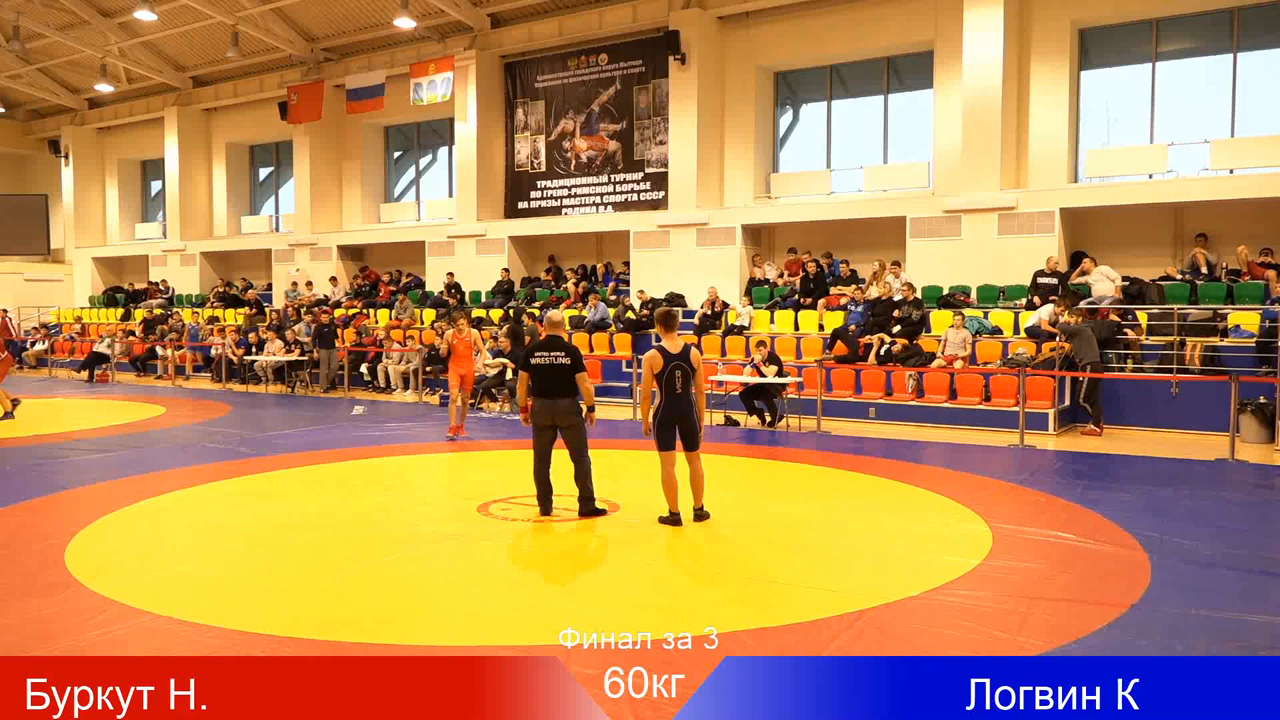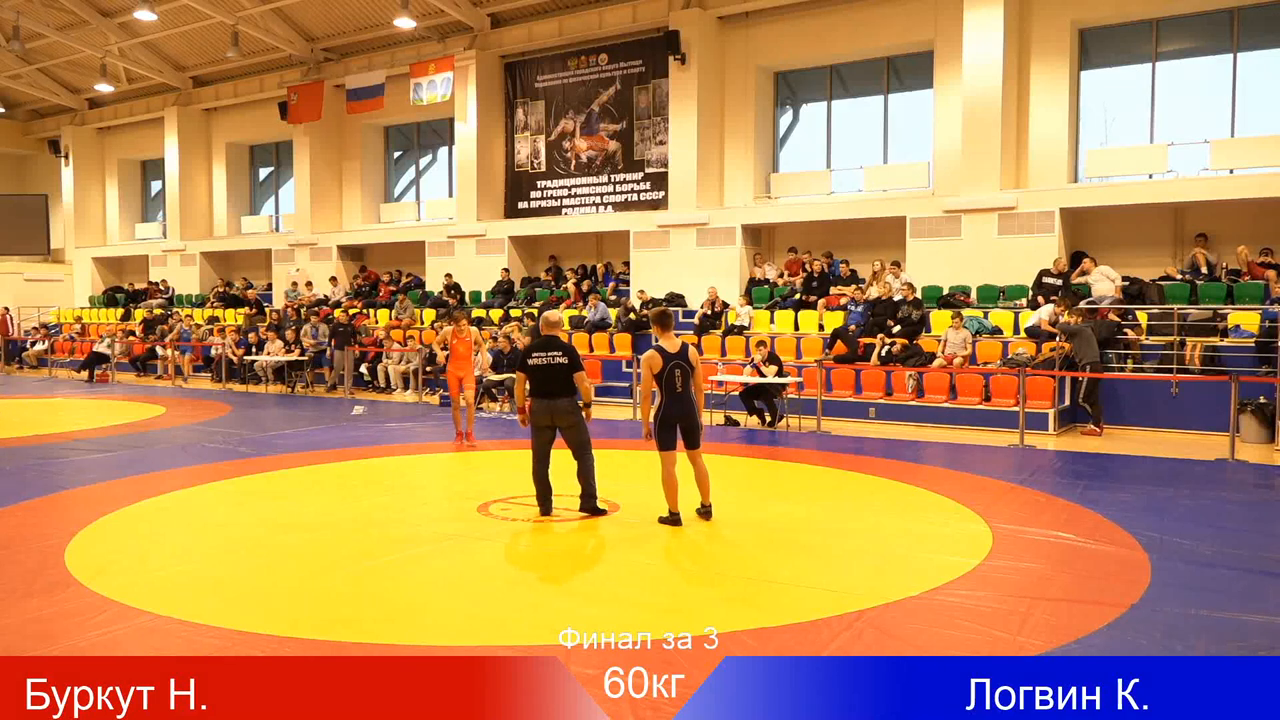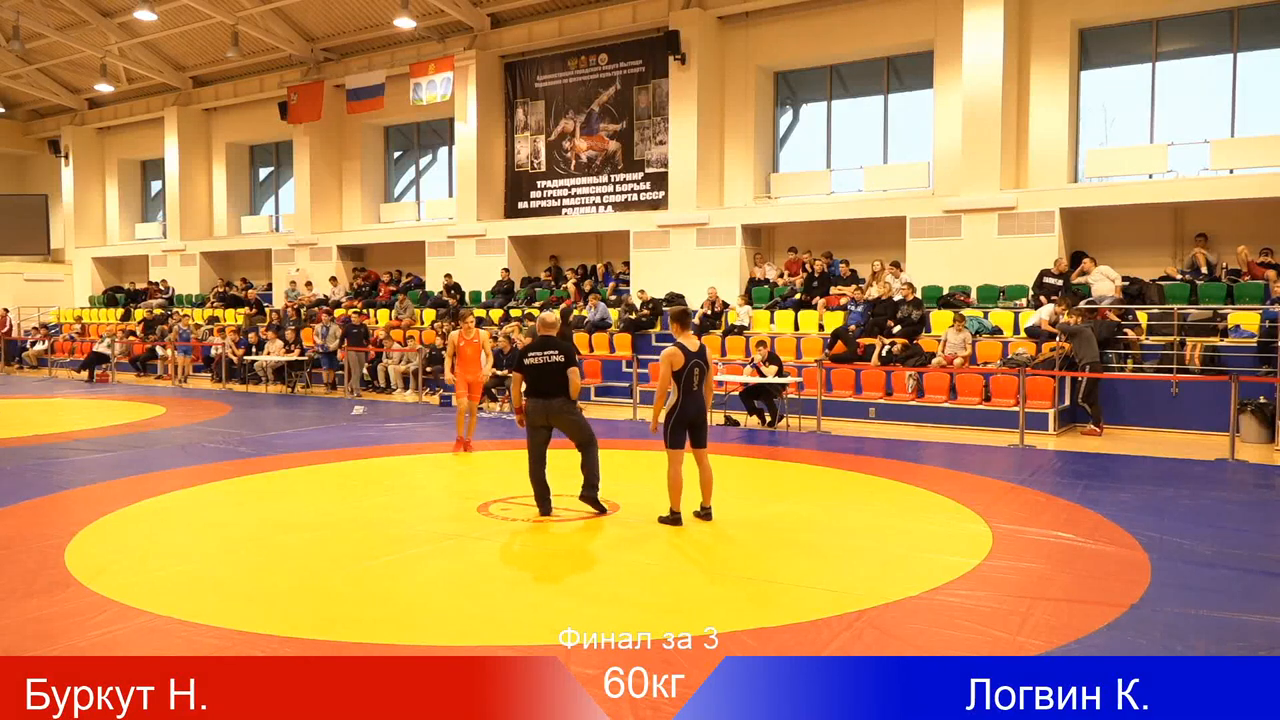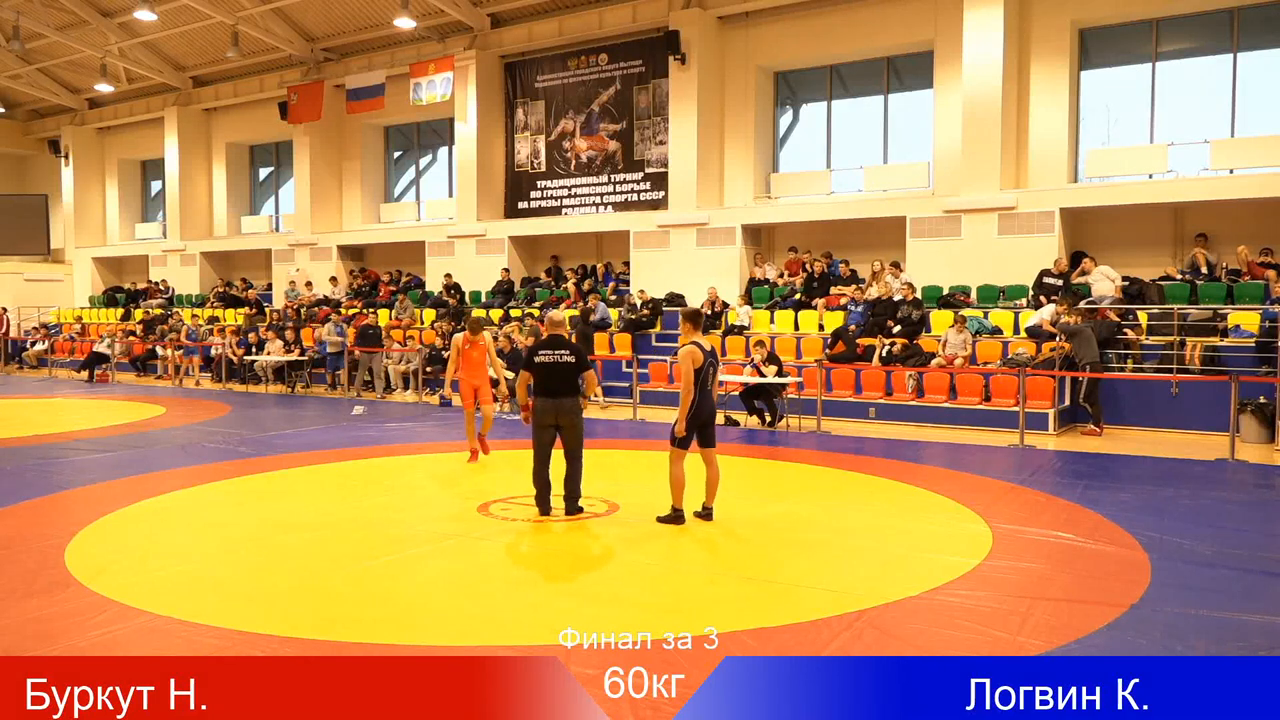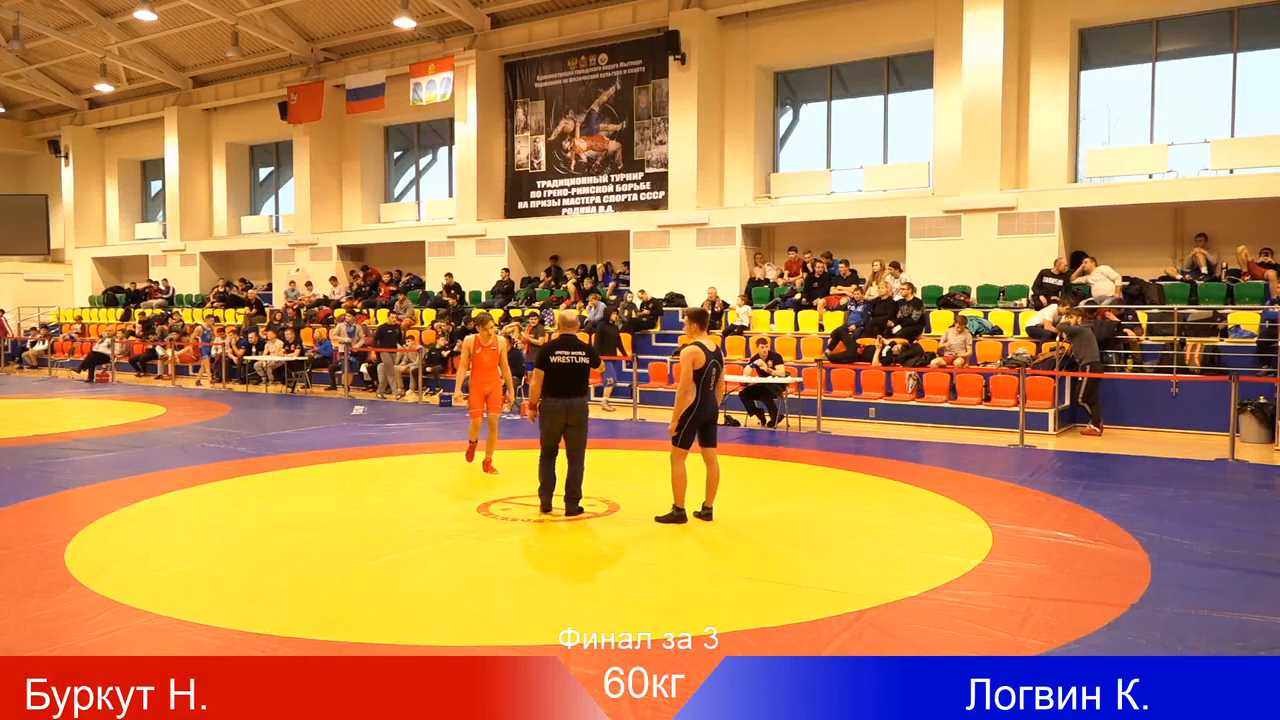
dt=0.5s
person 1, frame 1
left shoulder: (651, 356)
right shoulder: (693, 352)
left elbow: (646, 394)
right elbow: (700, 391)
left wrist: (645, 421)
right wrist: (701, 419)
left hip: (664, 412)
right hip: (688, 411)
left knee: (668, 465)
right knee: (694, 461)
left ankle: (674, 514)
right ankle: (699, 509)
person 1, frame 2
left shoulder: (650, 356)
right shoulder: (691, 351)
left elbow: (646, 395)
right elbow: (699, 388)
left wrist: (646, 424)
right wrist: (699, 416)
left hip: (665, 412)
right hip: (688, 409)
left knee: (668, 465)
right knee: (696, 459)
left ankle: (674, 514)
right ankle: (706, 506)
person 1, frame 3
left shoulder: (670, 353)
right shoulder: (705, 350)
left elbow: (662, 391)
right elbow: (710, 388)
left wrist: (654, 418)
left hip: (678, 410)
right hip: (699, 408)
left knee: (675, 463)
right knee: (702, 460)
left ankle: (675, 514)
right ankle: (706, 508)
person 1, frame 4
left shoulder: (687, 350)
right shoulder: (713, 350)
left elbow: (687, 388)
left wrist: (681, 420)
left hip: (693, 409)
right hip: (709, 408)
left knee: (676, 459)
right knee: (710, 460)
left ankle: (677, 512)
right ankle: (707, 508)
person 1, frame 5
left shoulder: (690, 351)
right shoulder: (718, 350)
left elbow: (684, 389)
left wrist: (674, 419)
left hip: (693, 408)
right hip: (711, 408)
left knee: (677, 458)
right knee: (711, 459)
left ankle: (679, 511)
right ankle: (707, 509)
person 2, frame 1
left shoulder: (532, 350)
right shoulder: (571, 350)
left elbow: (521, 384)
right elbow: (584, 384)
left wrist: (523, 409)
right wrist: (591, 408)
left hip: (541, 407)
right hip: (567, 406)
left knee: (541, 459)
right knee: (580, 456)
left ankle: (544, 505)
right ankle: (586, 504)
person 2, frame 2
left shoulder: (529, 351)
right shoulder: (567, 349)
left elbow: (519, 385)
right elbow: (583, 383)
left wrist: (521, 410)
right wrist: (587, 404)
left hip: (539, 407)
right hip: (566, 406)
left knee: (540, 459)
right knee: (583, 454)
left ankle: (544, 506)
right ankle: (588, 502)
person 2, frame 3
left shoulder: (525, 351)
right shoulder: (565, 348)
left elbow: (515, 385)
right elbow: (575, 380)
left wrist: (518, 411)
right wrist: (572, 401)
left hip: (535, 407)
right hip: (562, 405)
left knee: (536, 459)
right knee: (589, 444)
left ankle: (544, 505)
right ankle: (590, 490)
person 2, frame 4
left shoulder: (535, 349)
right shoulder: (575, 349)
left elbow: (521, 383)
right elbow: (592, 381)
left wrist: (524, 408)
right wrist: (584, 396)
left hip: (542, 406)
right hip: (569, 405)
left knee: (541, 459)
right knee: (573, 458)
left ankle: (543, 505)
right ankle: (572, 504)
person 2, frame 5
left shoulder: (548, 348)
right shoulder: (587, 349)
left elbow: (536, 382)
right elbow: (599, 366)
left wrist: (532, 406)
left hip: (551, 404)
right hip: (578, 405)
left knee: (548, 454)
right knee: (576, 458)
left ankle: (546, 498)
right ankle: (572, 504)
